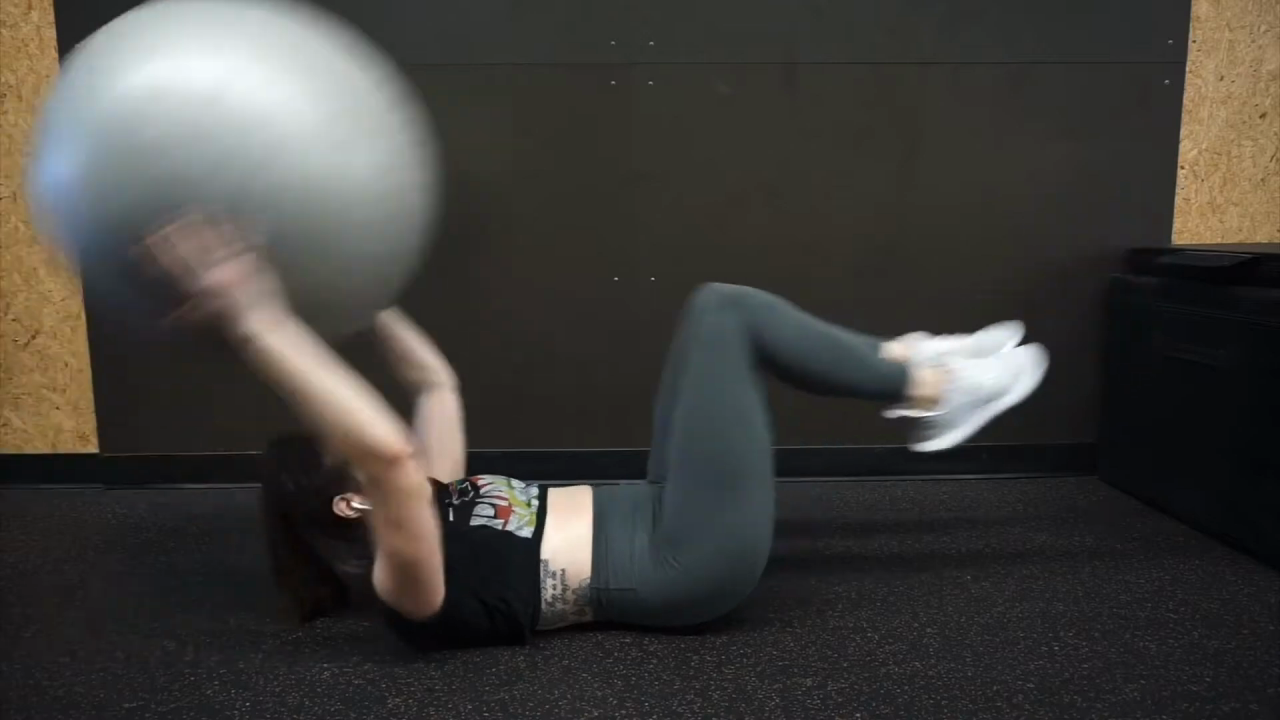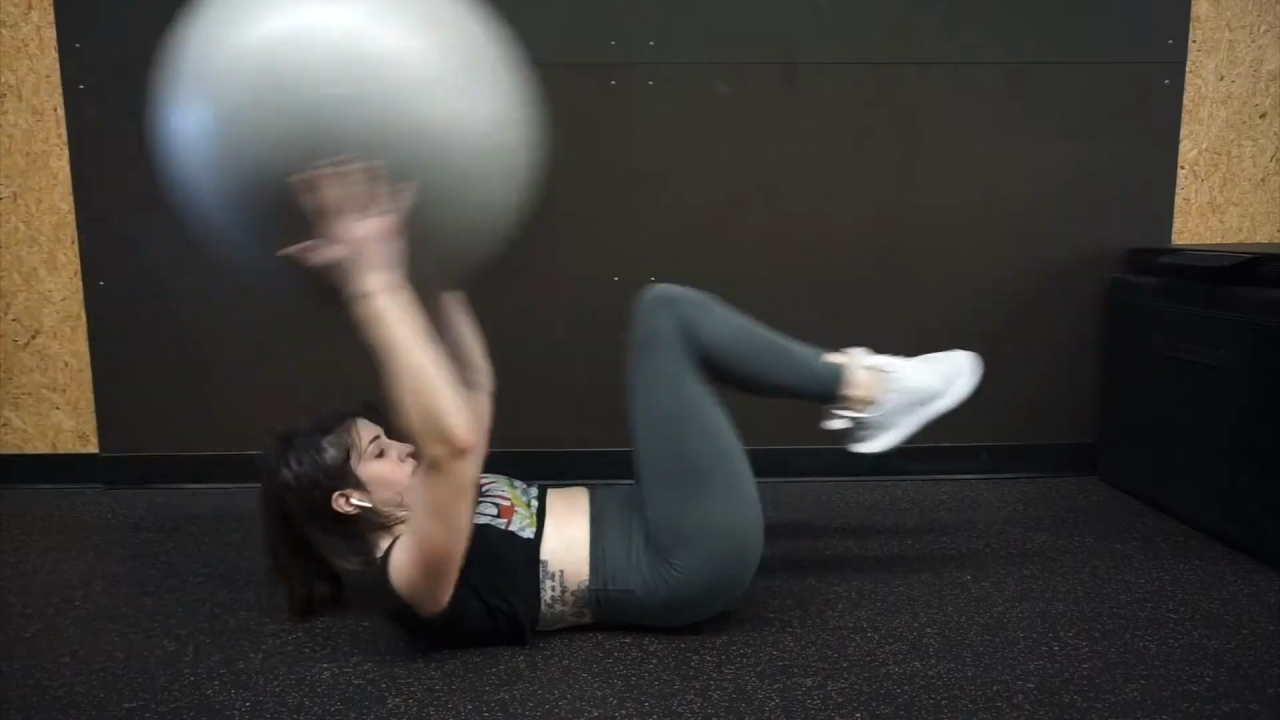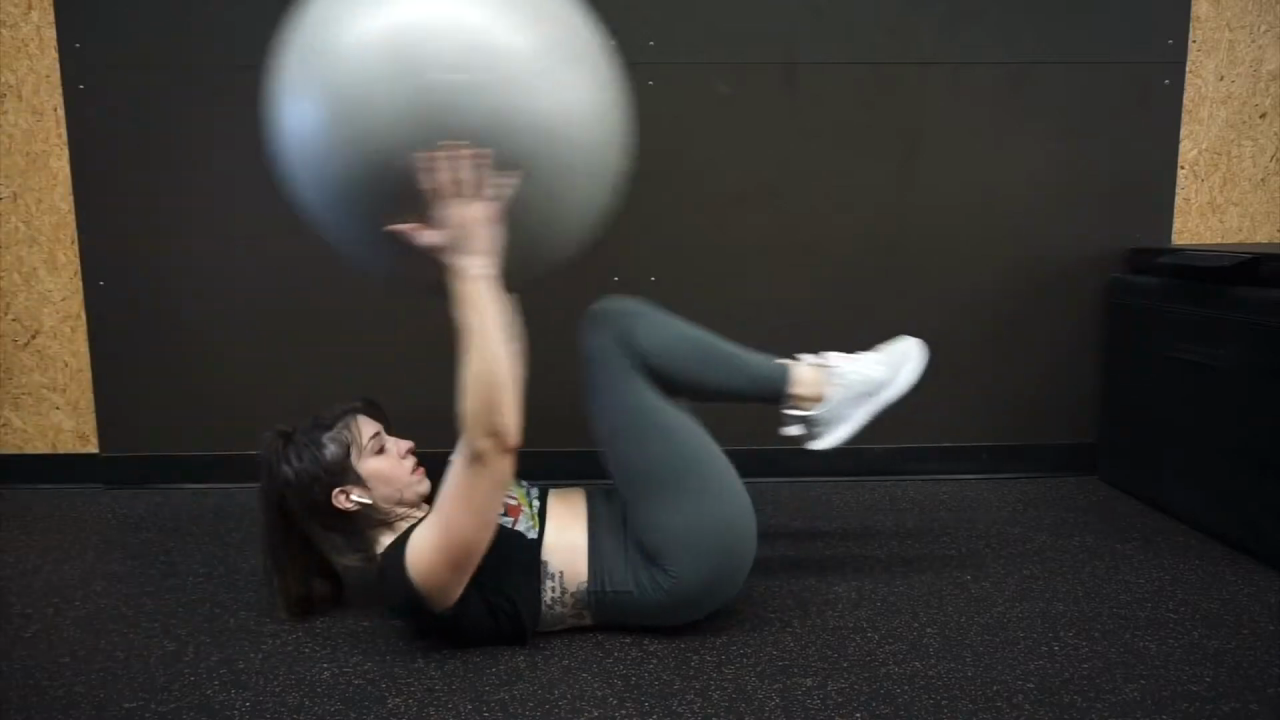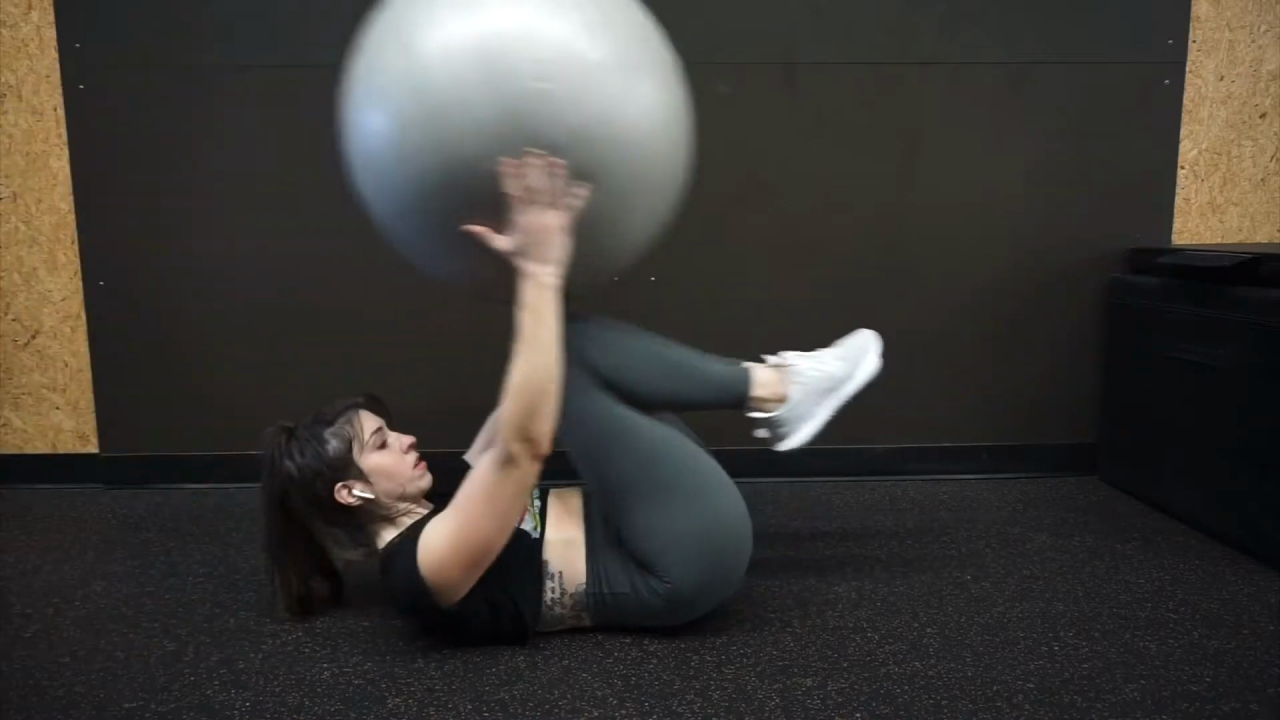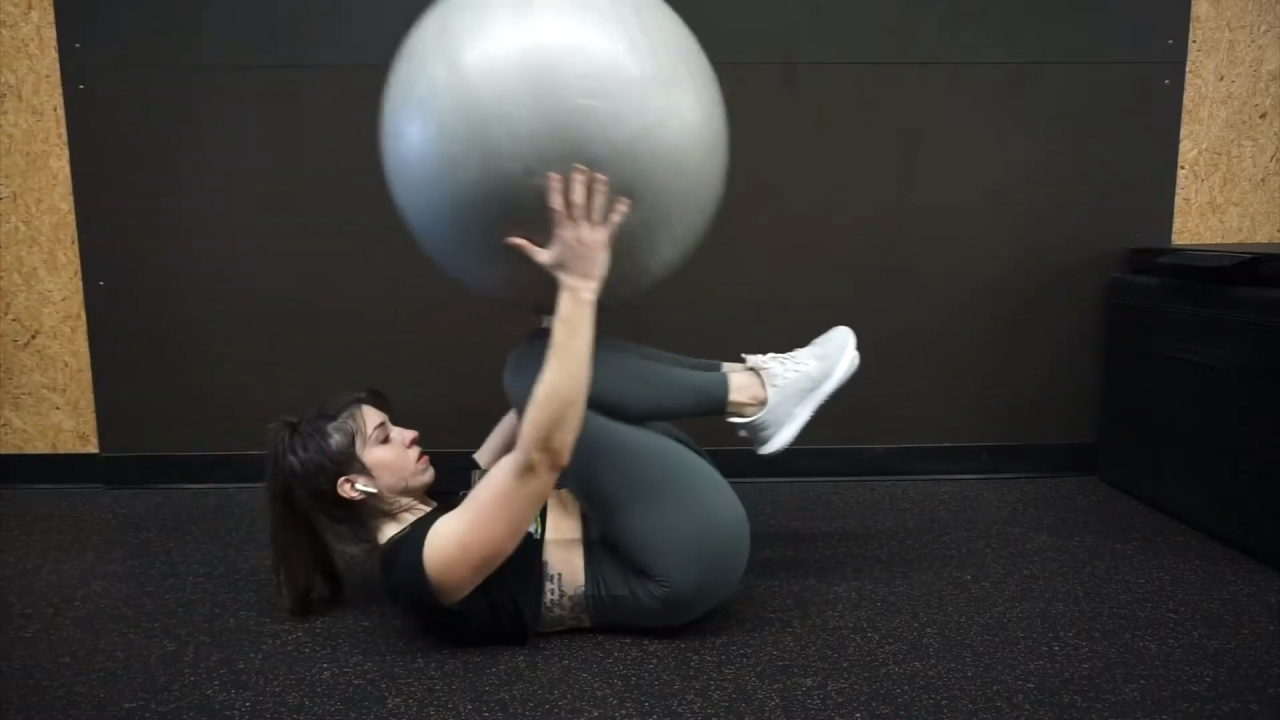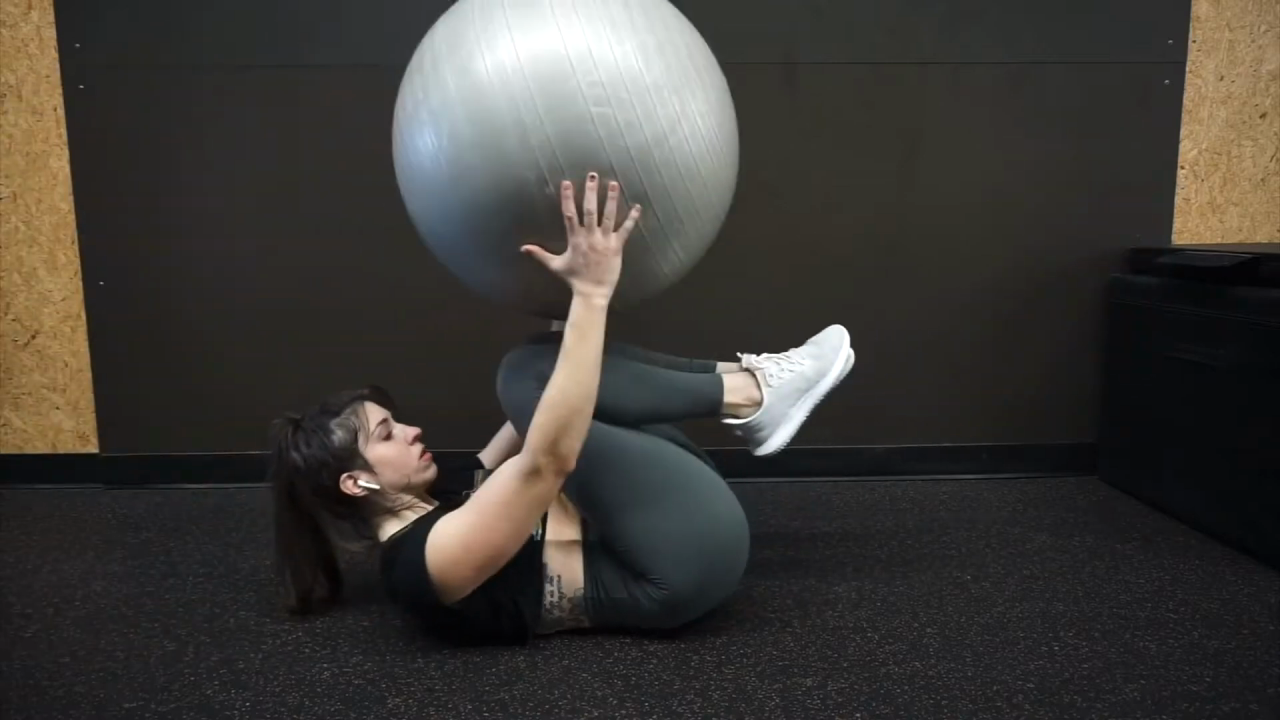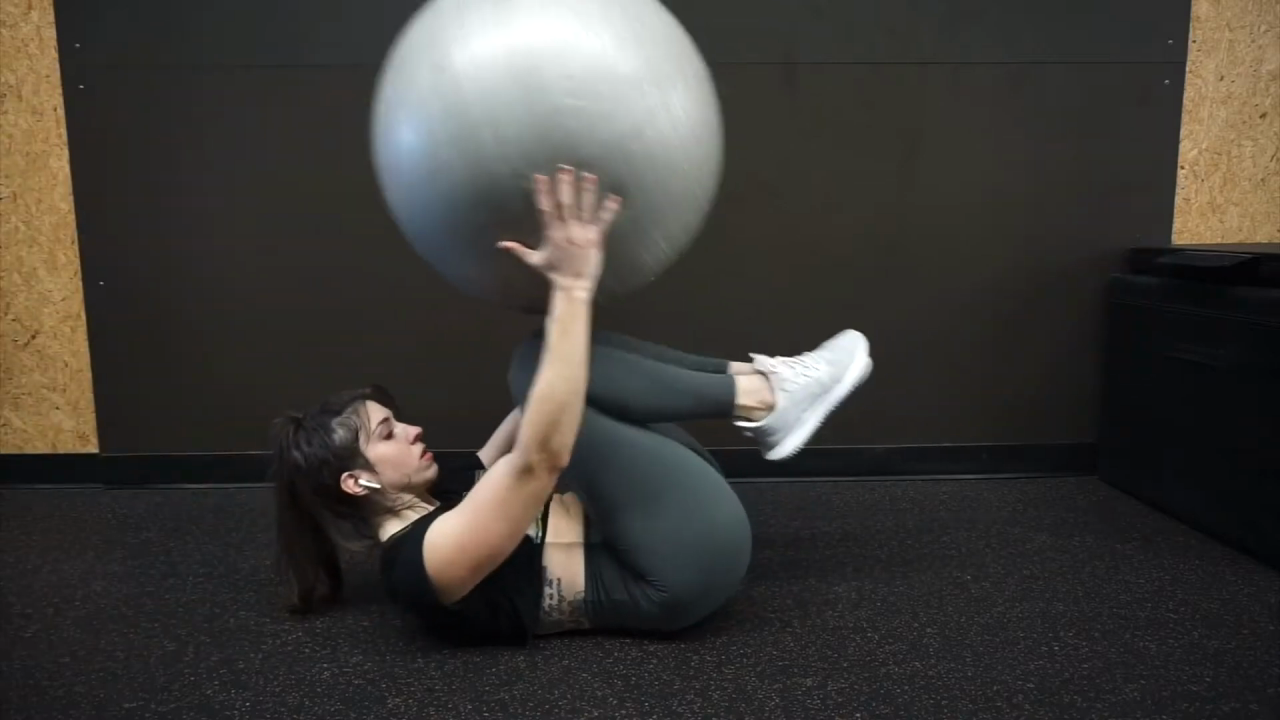
dt=0.1s
person 1, frame 1
left shoulder: (432, 508)
right shoulder: (406, 588)
left elbow: (434, 380)
right elbow: (384, 447)
right wrist: (254, 321)
left hip: (655, 529)
right hip: (695, 569)
left knee: (719, 326)
right knee: (722, 308)
left ankle: (913, 366)
right ankle: (930, 393)
person 1, frame 2
left shoulder: (429, 521)
right shoulder: (418, 582)
left elbow: (475, 384)
right elbow: (445, 442)
left wrist: (416, 277)
right wrist: (374, 283)
left hip: (680, 529)
right hip: (693, 566)
left knee: (665, 319)
right knee: (660, 311)
left ankle: (856, 376)
right ankle: (863, 391)
person 1, frame 3
left shoulder: (427, 515)
right shoulder: (420, 571)
left elbow: (497, 396)
right elbow: (494, 435)
left wrist: (478, 266)
right wrist: (472, 265)
left hip: (690, 543)
right hip: (697, 560)
left knee: (610, 339)
right knee: (608, 322)
left ankle: (808, 381)
right ankle: (814, 390)
person 1, frame 4
left shoulder: (424, 512)
right shoulder: (426, 565)
left elbow: (515, 407)
right elbow: (523, 443)
left wrist: (535, 270)
right wrist: (540, 274)
left hip: (676, 537)
right hip: (691, 555)
left knee: (568, 355)
right knee: (573, 348)
left ankle: (774, 384)
right ankle: (774, 391)
person 1, frame 5
left shoulder: (436, 499)
right shoulder: (430, 562)
left elbow: (525, 436)
right elbow: (545, 450)
left wrist: (571, 282)
right wrist: (578, 284)
left hip: (680, 528)
right hip: (691, 556)
left knee: (542, 368)
right knee: (536, 366)
left ankle: (750, 385)
right ankle: (753, 392)
person 1, frame 6
left shoulder: (438, 498)
right shoulder: (429, 561)
left elbow: (541, 426)
right elbow: (551, 457)
left wrist: (578, 287)
right wrist: (590, 290)
left hip: (675, 536)
right hip: (690, 555)
left knee: (537, 374)
right knee: (528, 373)
left ankle: (746, 386)
right ankle: (748, 393)
person 1, frame 7
left shoulder: (436, 501)
right shoulder: (430, 559)
left elbow: (540, 408)
right elbow: (545, 449)
left wrist: (563, 278)
right wrist: (573, 284)
left hip: (679, 537)
right hip: (687, 560)
left knee: (552, 362)
right knee: (549, 363)
left ankle: (761, 386)
right ankle: (762, 397)
